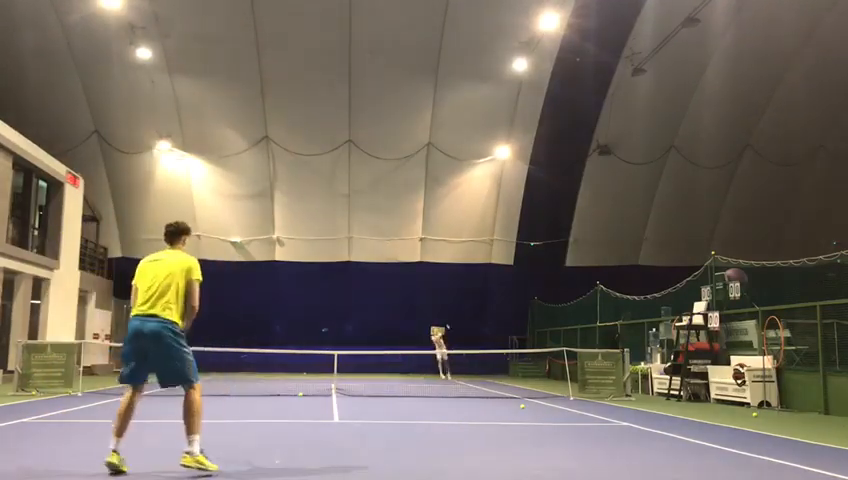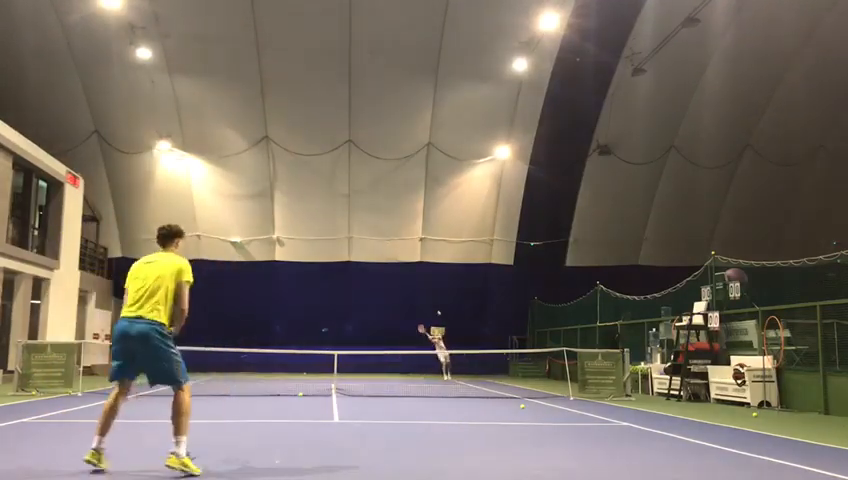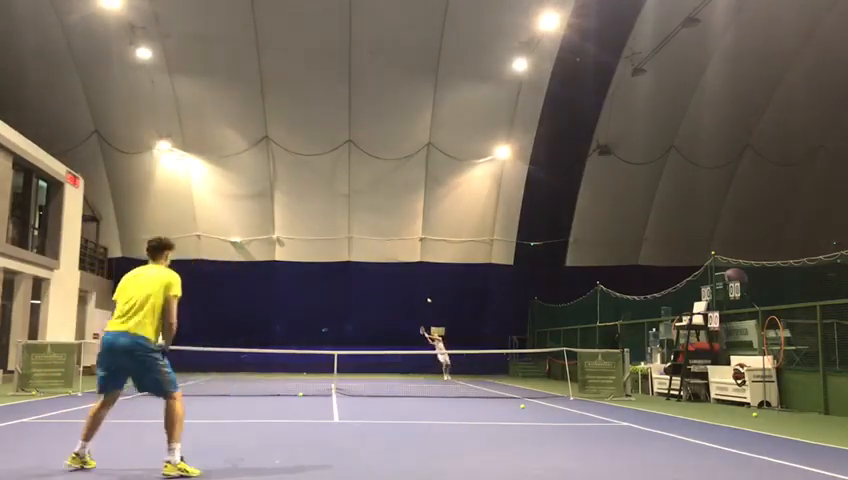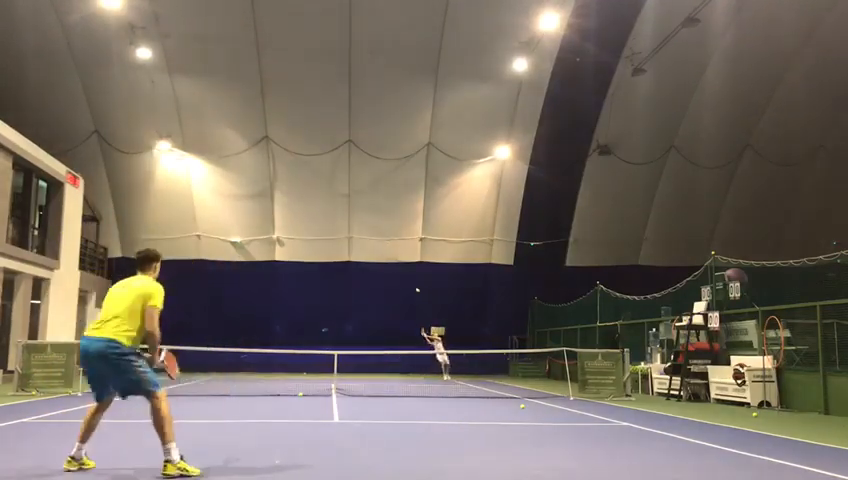
dt=0.1s
person 1, frame 1
left shoulder: (146, 262)
right shoulder: (189, 262)
left elbow: (134, 301)
right elbow: (193, 304)
right wrist: (182, 325)
left hip: (136, 324)
right hip: (165, 328)
left knee: (134, 390)
right knee: (192, 387)
left ankle: (115, 452)
right ankle: (193, 452)
person 1, frame 2
left shoulder: (138, 264)
right shoulder: (181, 264)
left elbow: (127, 301)
right elbow: (182, 308)
right wrist: (173, 330)
left hip: (125, 326)
right hip: (153, 329)
left knee: (121, 389)
right knee: (182, 388)
left ankle: (96, 450)
right ankle: (179, 454)
person 1, frame 3
left shoulder: (129, 276)
right shoulder: (170, 277)
right elbow: (171, 321)
right wrist: (164, 344)
left hip: (110, 338)
right hip: (139, 343)
left knee: (108, 398)
right knee: (173, 396)
left ankle: (79, 453)
right ankle: (174, 460)
person 1, frame 4
left shoulder: (118, 285)
right shoulder: (154, 288)
right elbow: (151, 329)
right wrist: (153, 355)
left hip: (88, 343)
right hip: (113, 347)
left knee: (103, 402)
right knee: (158, 396)
left ankle: (75, 456)
right ankle: (172, 460)
